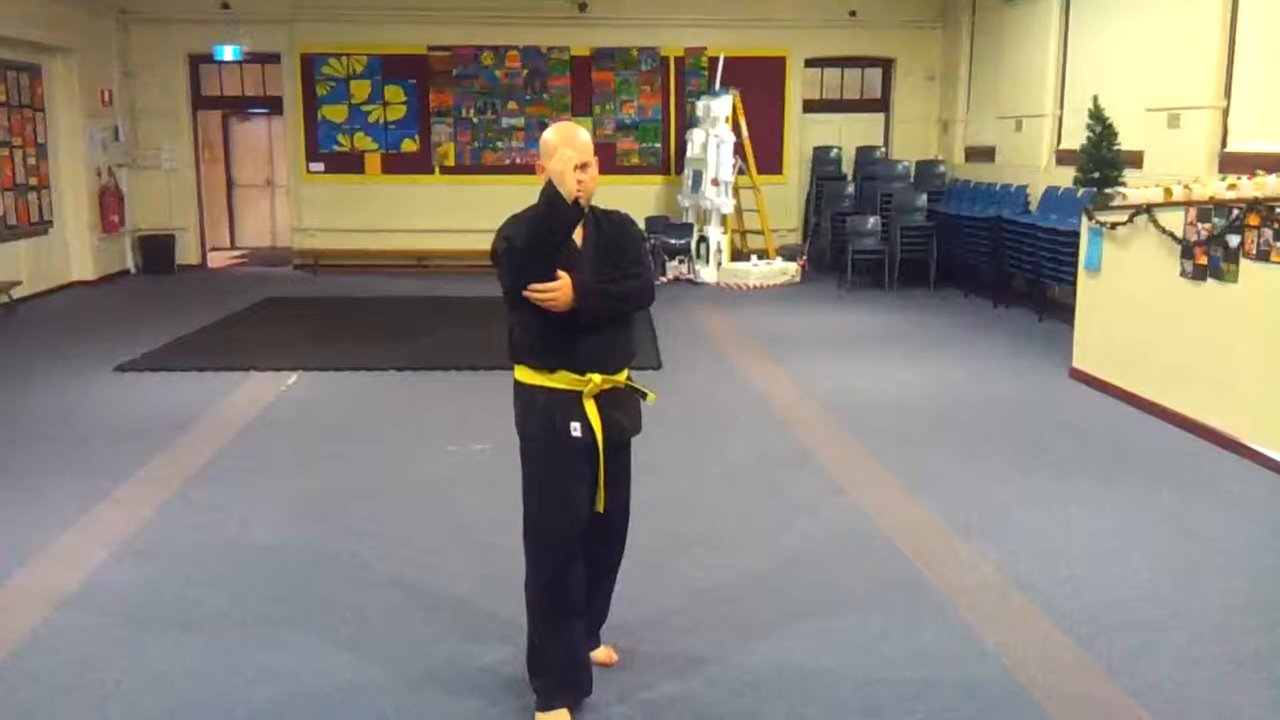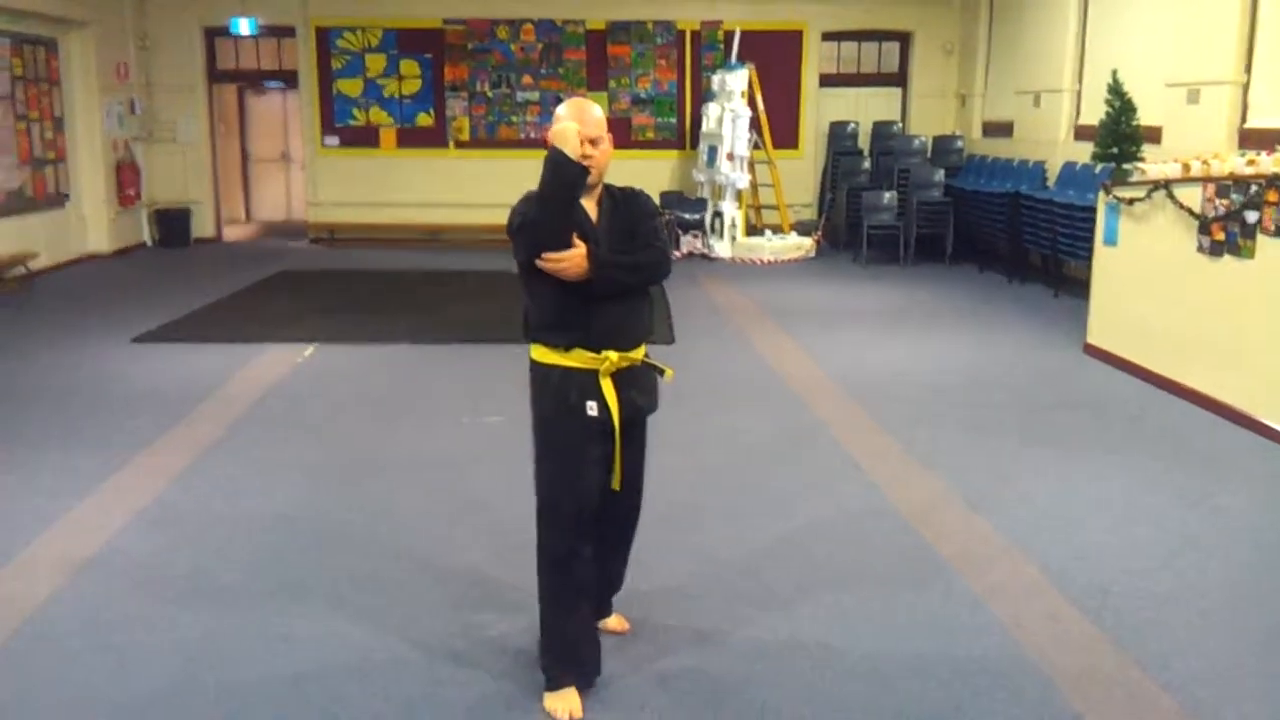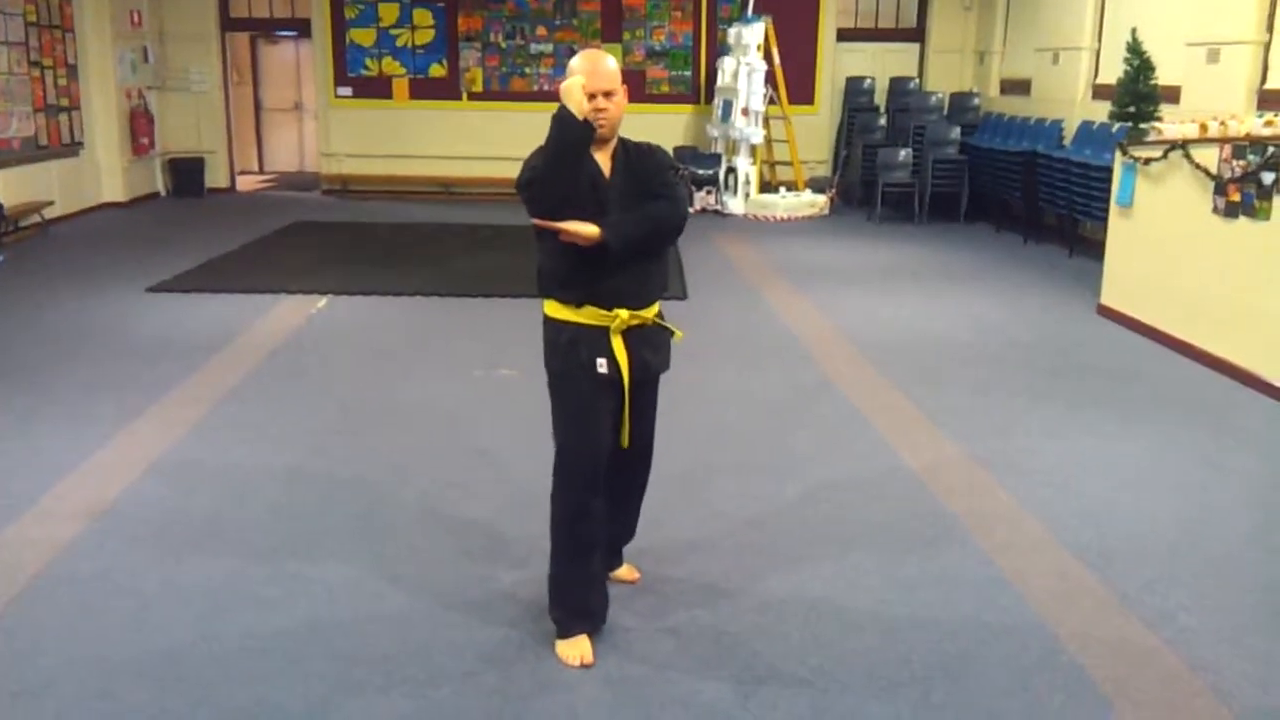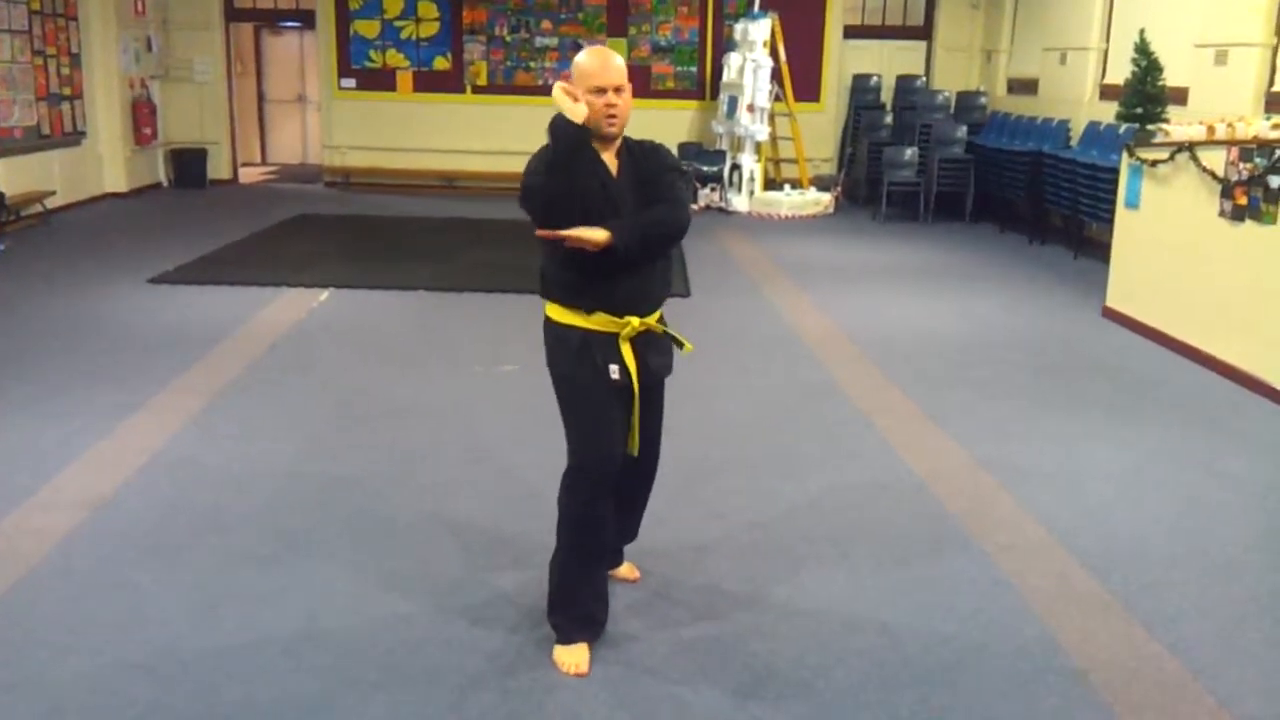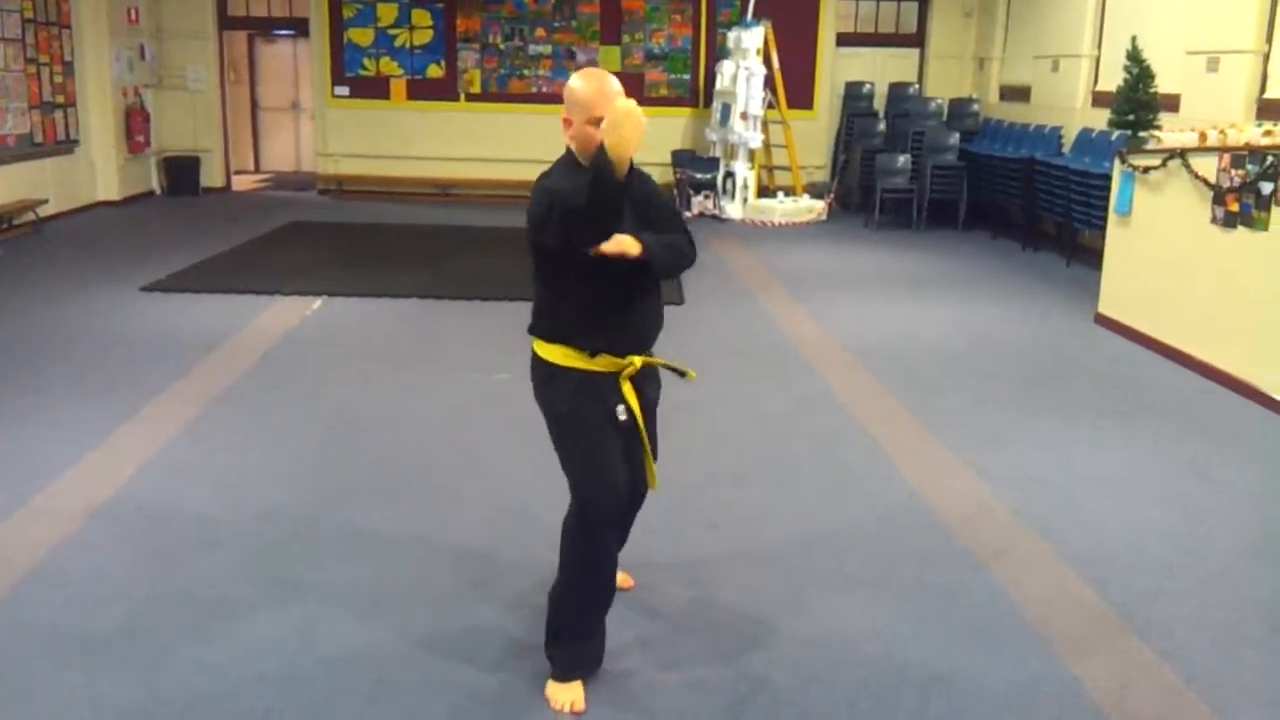
dt=1s
person 1, frame 1
left shoulder: (619, 228)
right shoulder: (521, 231)
left elbow: (642, 288)
right elbow: (528, 268)
left wrist: (580, 296)
right wrist: (558, 195)
left hip: (610, 399)
right hip: (549, 404)
left knee: (604, 529)
right knee: (554, 537)
left ankle: (583, 634)
person 1, frame 2
left shoulder: (634, 205)
right shoulder: (535, 209)
left elbow: (656, 262)
right elbow: (546, 240)
left wrist: (594, 265)
right wrist: (561, 160)
left hip: (626, 377)
right hip: (564, 382)
left knee: (618, 504)
right knee: (565, 516)
left ankle: (595, 602)
right ankle: (565, 667)
person 1, frame 3
left shoulder: (650, 162)
right shoulder: (550, 162)
left elbow: (671, 217)
right elbow: (548, 200)
left wrist: (602, 234)
right wrist: (569, 121)
left hip: (639, 334)
right hip: (576, 336)
left knee: (629, 455)
right knee: (581, 464)
left ankle: (606, 552)
right ankle: (575, 614)
person 1, frame 4
left shoulder: (655, 160)
right shoulder: (559, 159)
left elbow: (673, 221)
right elbow: (546, 206)
left wrist: (609, 237)
right wrist: (567, 126)
left hip: (644, 337)
right hip: (582, 340)
left knee: (638, 456)
right knee: (594, 465)
left ankle: (607, 551)
right ankle: (573, 620)
person 1, frame 5
left shoulder: (637, 186)
right shoulder: (557, 190)
left elbow: (682, 247)
right elbow: (586, 227)
left wrist: (638, 246)
right wrist: (614, 162)
left hip: (631, 368)
right hip: (572, 375)
left knee: (631, 481)
right knee: (599, 498)
left ankle: (601, 563)
right ankle: (570, 659)
